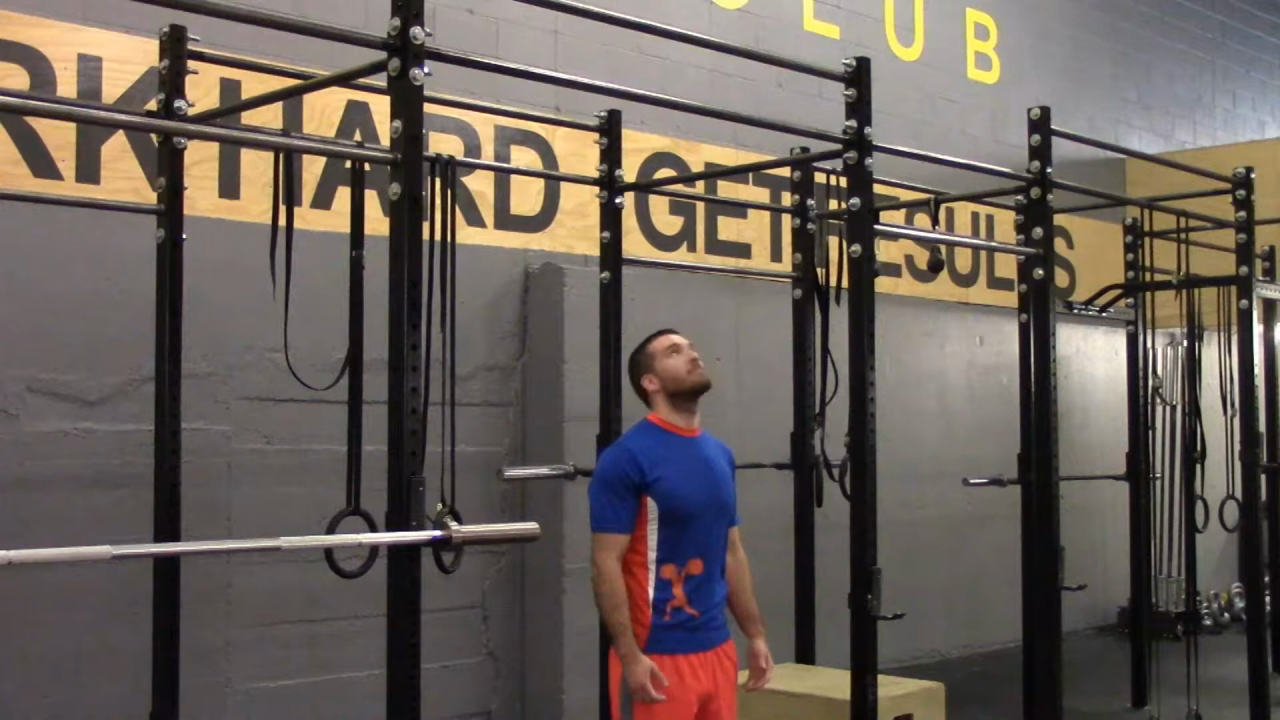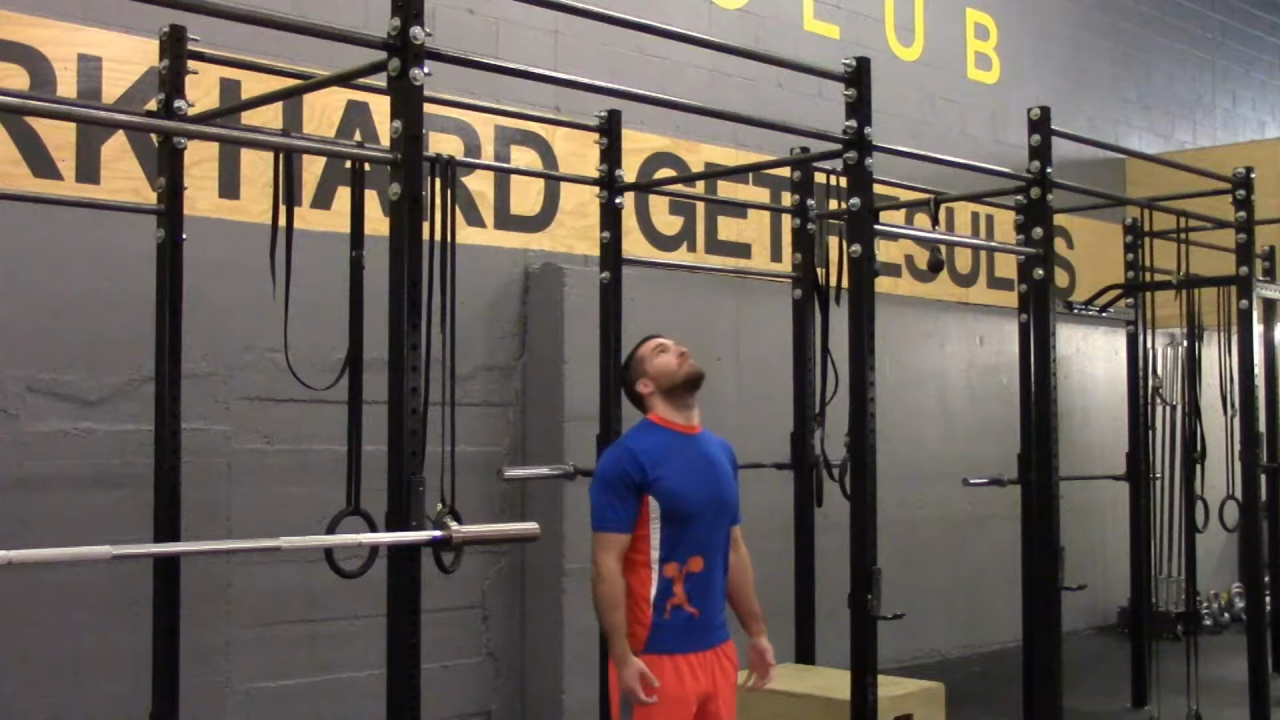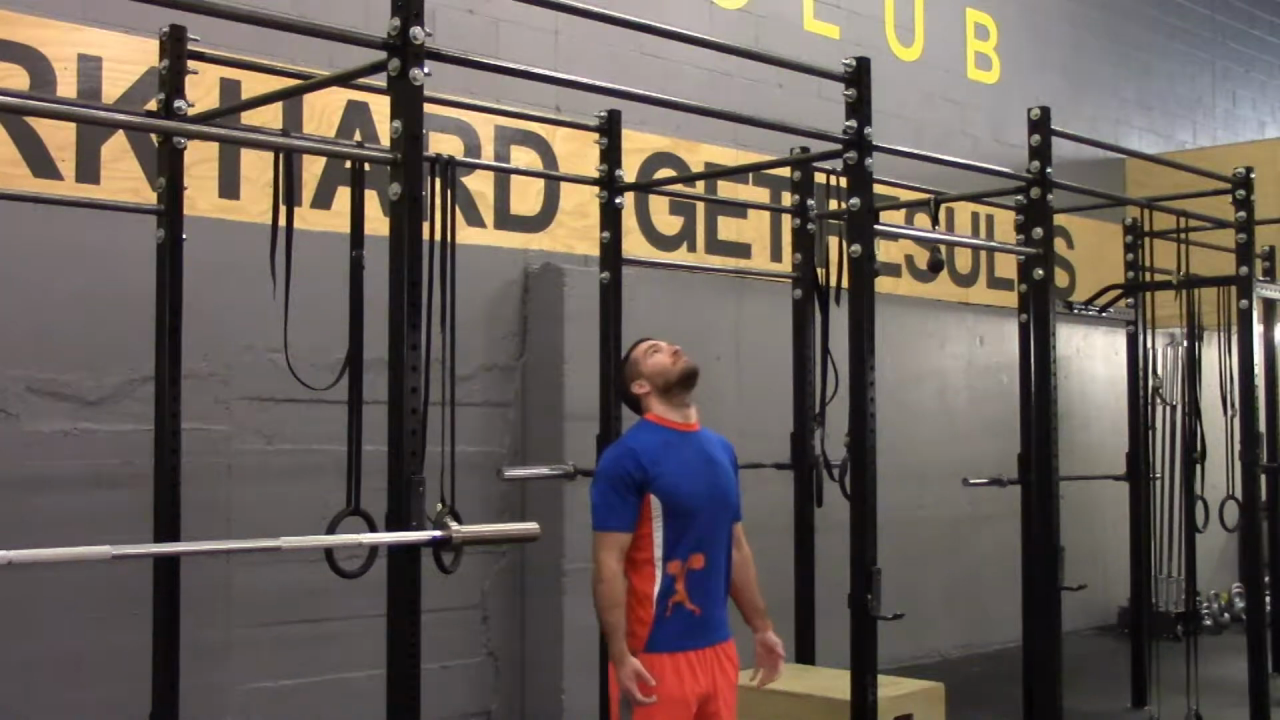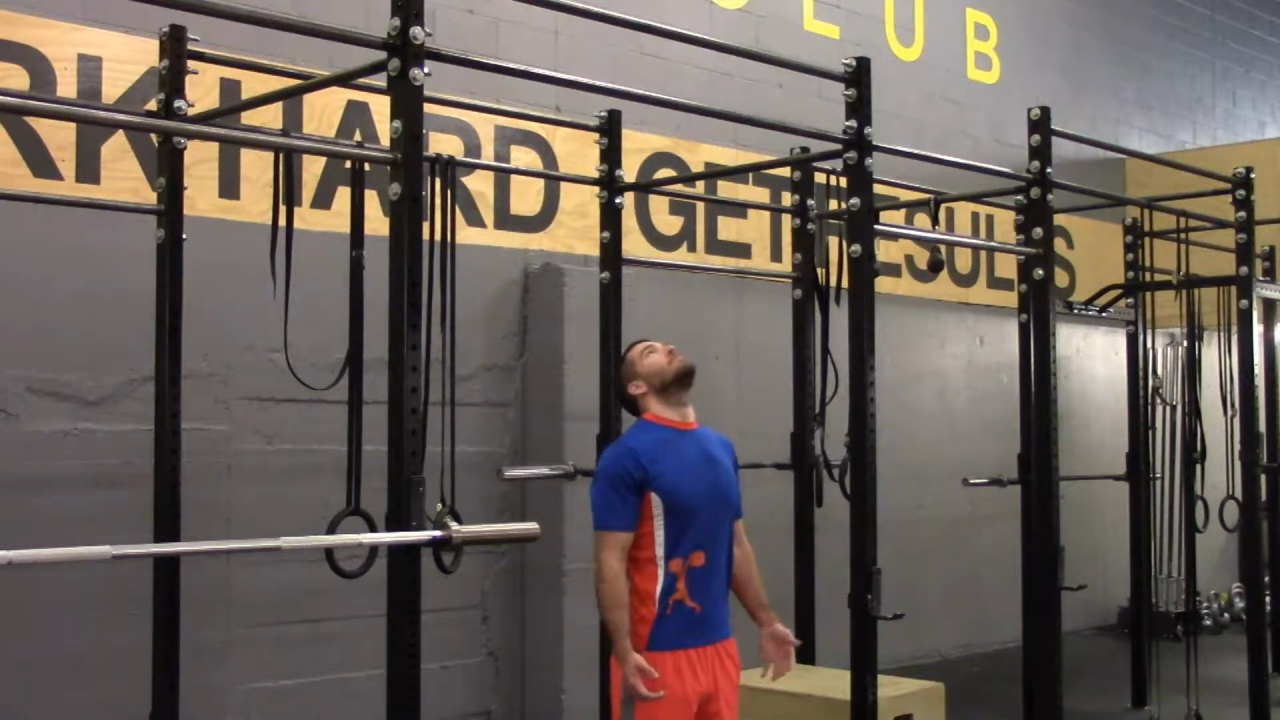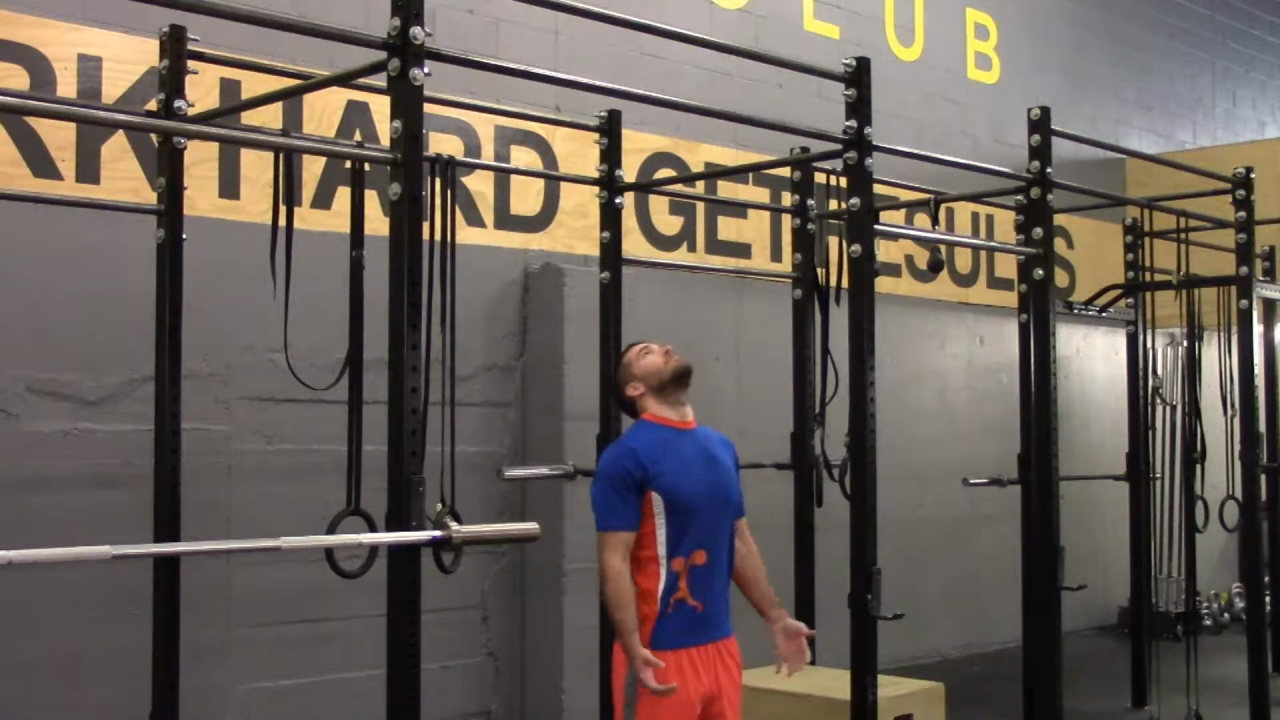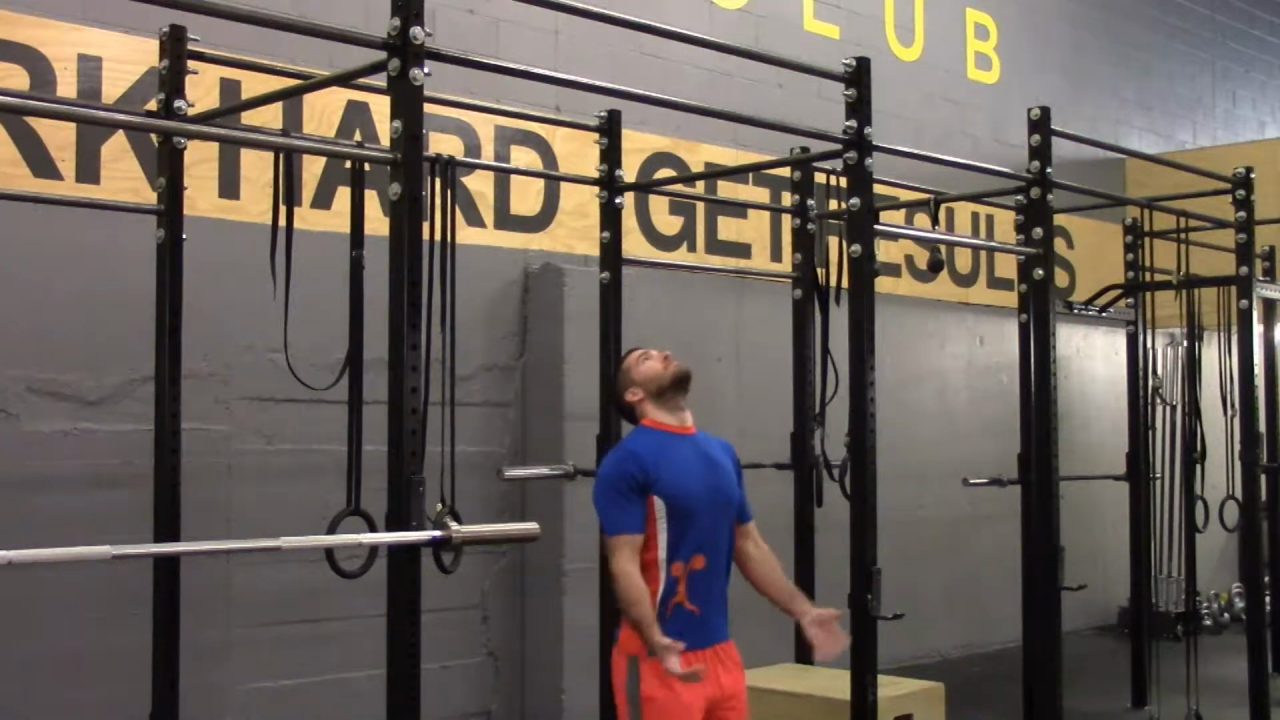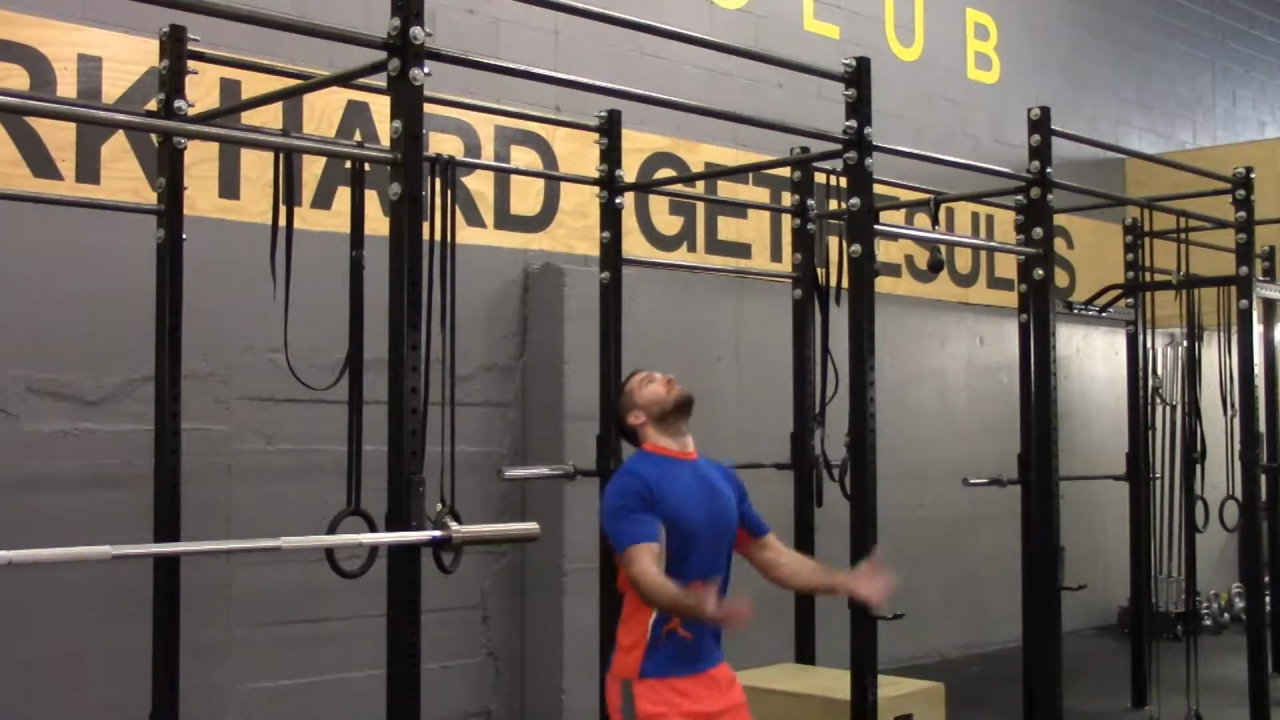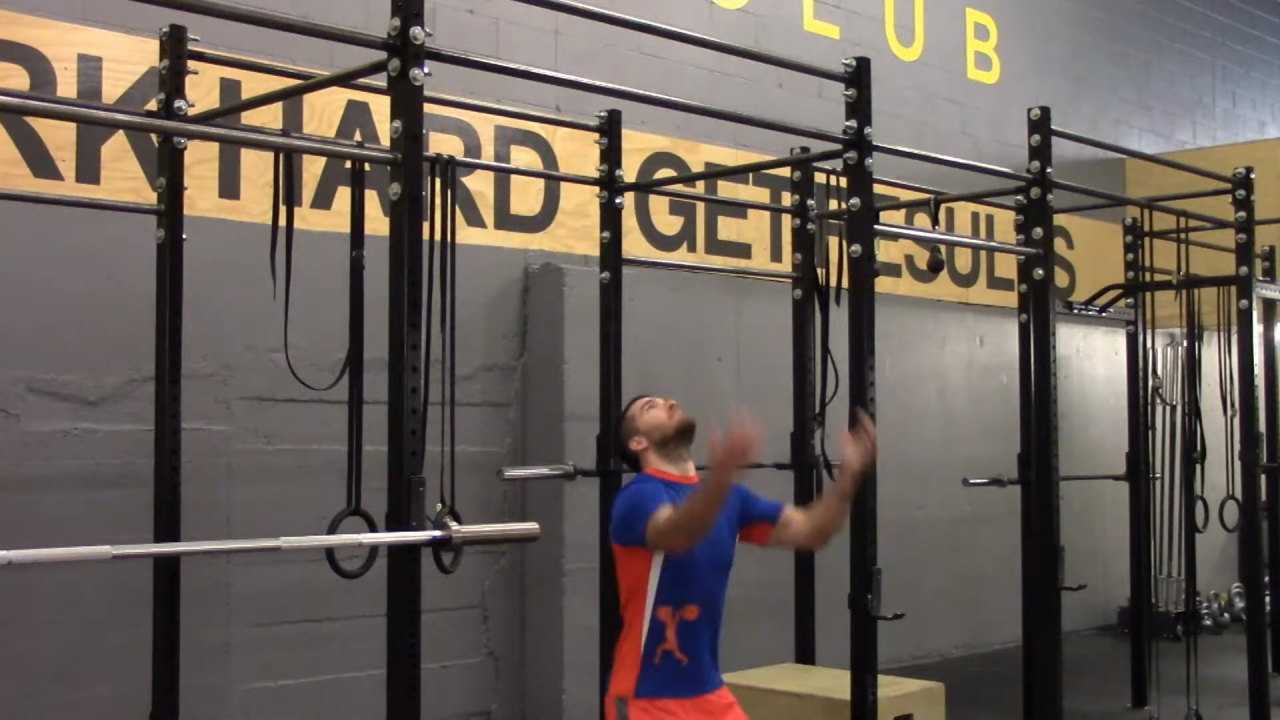
dt=0.1s
person 1, frame 1
left shoulder: (719, 454)
right shoulder: (627, 457)
right elbow: (606, 564)
left wrist: (755, 634)
right wrist: (628, 654)
left hip: (716, 649)
right hip: (655, 656)
person 1, frame 2
left shoulder: (721, 452)
right shoulder: (628, 456)
right elbow: (607, 564)
left wrist: (757, 632)
right wrist: (623, 656)
left hip: (716, 648)
right hip: (655, 656)
person 1, frame 3
left shoulder: (721, 449)
right shoulder: (627, 456)
right elbow: (608, 563)
left wrist: (762, 627)
right wrist: (621, 654)
left hip: (717, 646)
right hip: (654, 653)
person 1, frame 4
left shoulder: (720, 447)
right shoulder: (627, 456)
right elbow: (610, 563)
left wrist: (768, 622)
right wrist: (624, 652)
left hip: (718, 645)
right hip: (656, 652)
person 1, frame 5
left shoulder: (721, 447)
right shoulder: (626, 457)
right elbow: (614, 561)
left wrist: (777, 618)
right wrist: (635, 651)
left hip: (718, 644)
right hip: (657, 652)
person 1, frame 6
left shoulder: (721, 452)
right shoulder: (628, 461)
left elbow: (749, 546)
right elbow: (624, 564)
left wrist: (803, 611)
right wrist: (655, 642)
left hip: (719, 651)
right hip: (661, 656)
person 1, frame 7
left shoulder: (721, 478)
right shoulder: (634, 482)
left elbow: (772, 556)
right elbow: (644, 575)
left wrist: (842, 582)
right wrist: (698, 608)
left hip: (711, 672)
right hip: (650, 679)
person 1, frame 8
left shoulder: (729, 495)
right shoulder: (637, 501)
left elbow: (807, 531)
right elbow: (676, 534)
left wrist: (847, 476)
right wrist: (720, 475)
